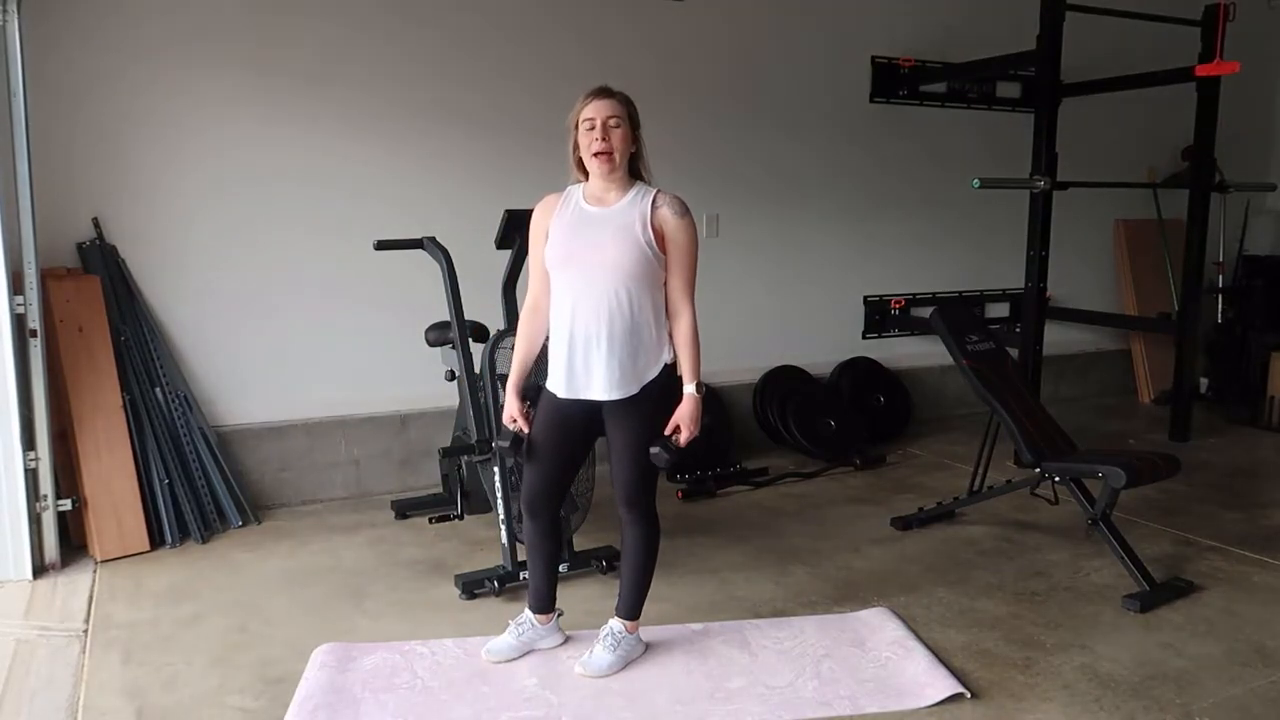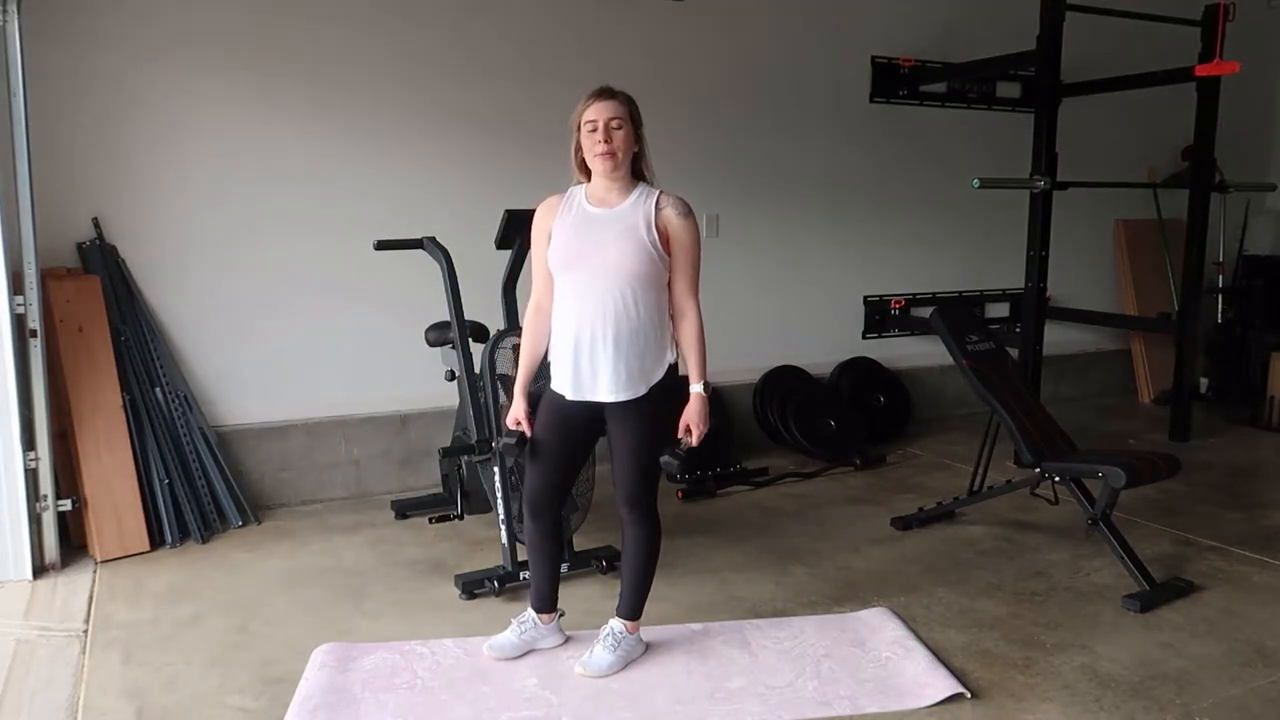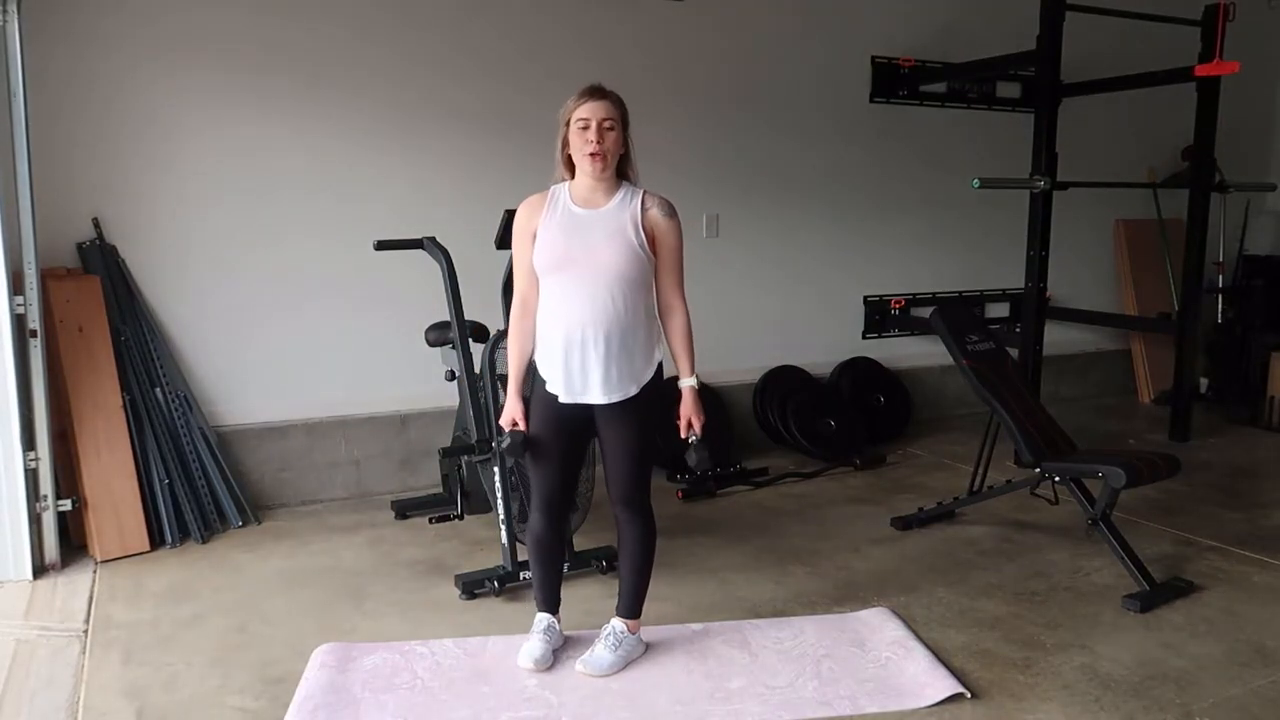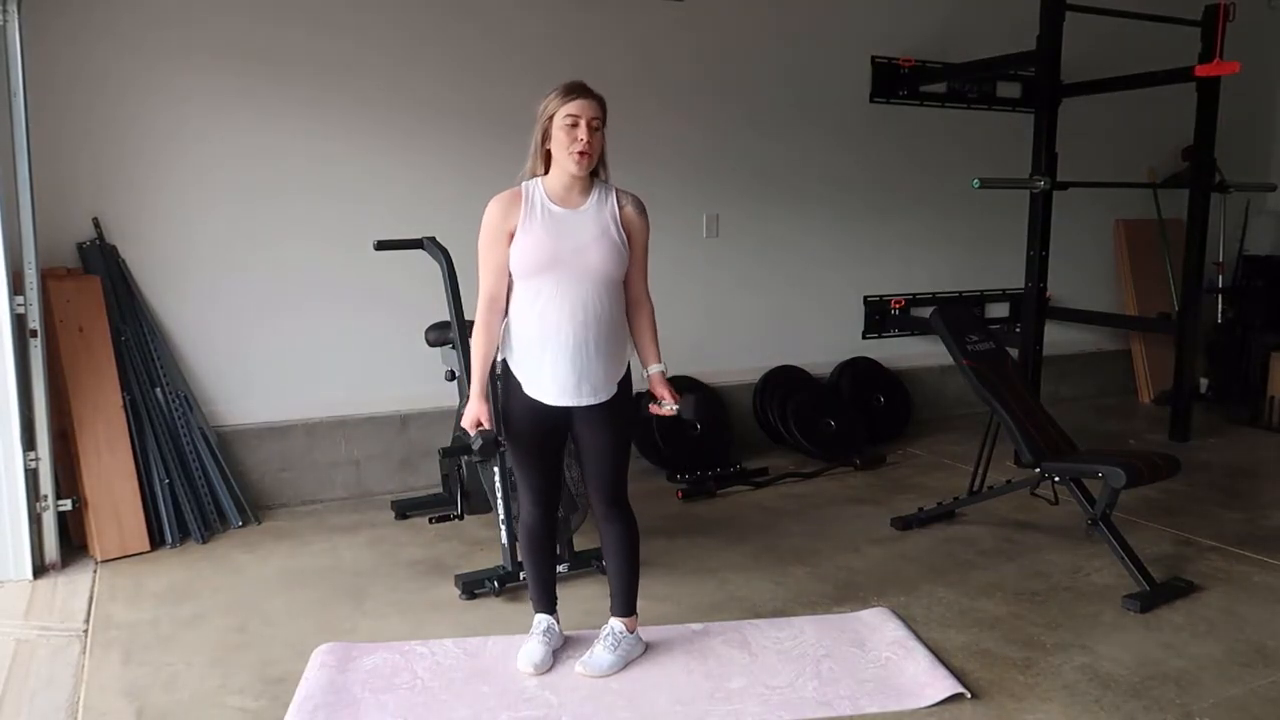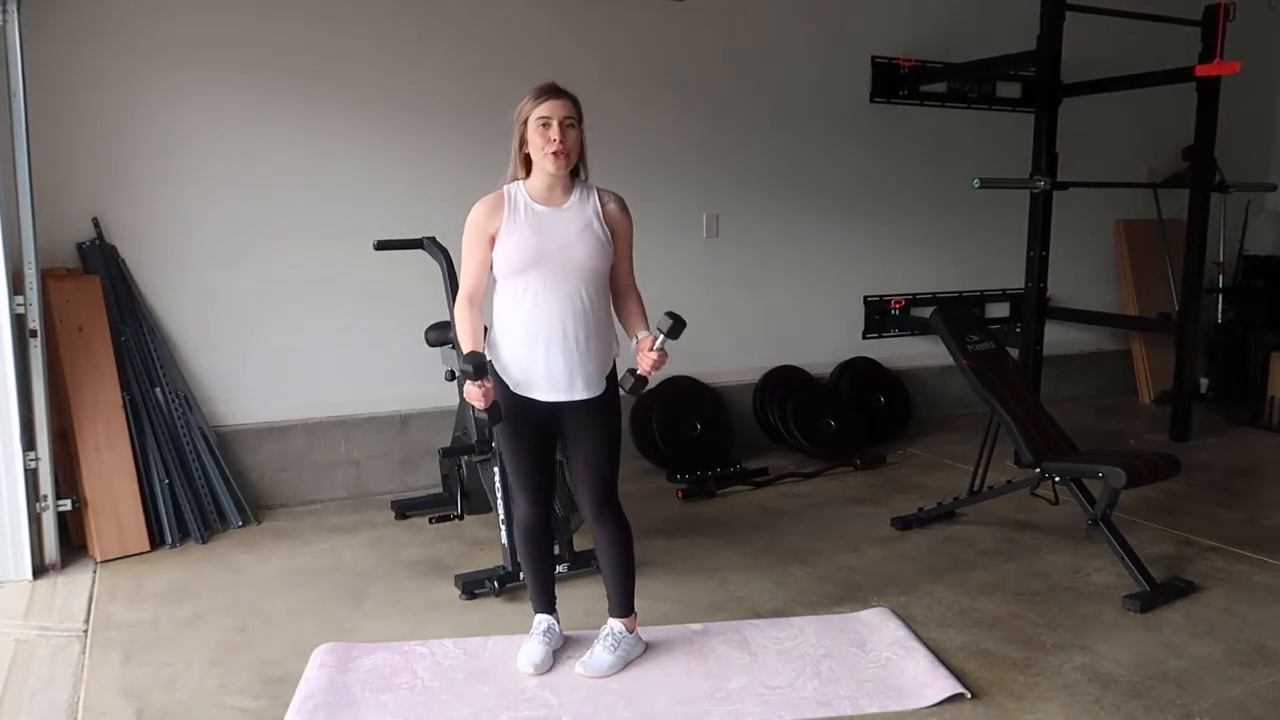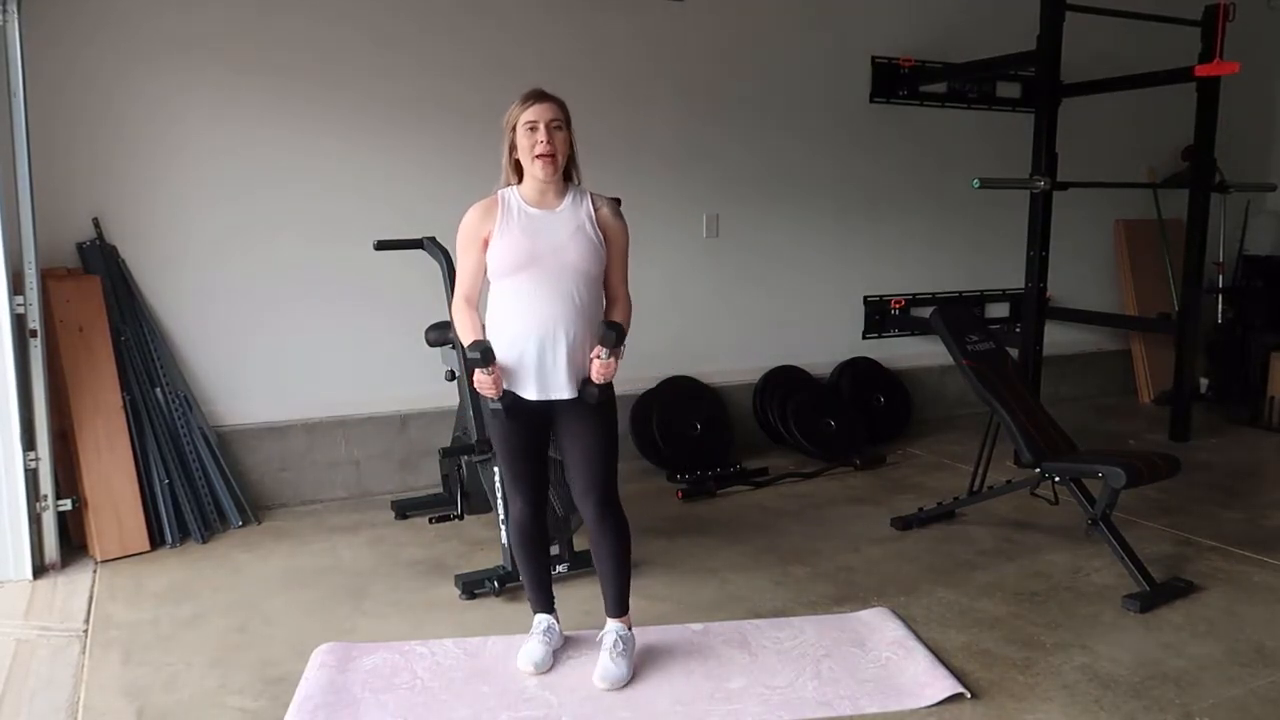
dt=0.4s
person 1, frame 1
left shoulder: (663, 212)
right shoulder: (551, 211)
left elbow: (681, 310)
right elbow: (536, 305)
left wrist: (691, 390)
right wrist: (513, 388)
left hip: (640, 387)
right hip: (566, 385)
left knee: (635, 505)
right knee: (536, 499)
left ankle: (625, 630)
right ankle: (541, 619)
person 1, frame 2
left shoulder: (667, 213)
right shoulder: (553, 213)
left elbow: (685, 308)
right elbow: (540, 306)
left wrist: (697, 390)
right wrist: (519, 391)
left hip: (642, 389)
right hip: (568, 385)
left knee: (636, 505)
right knee: (538, 499)
left ankle: (626, 629)
right ankle: (542, 619)
person 1, frame 3
left shoulder: (652, 214)
right shoulder: (536, 211)
left elbow: (672, 305)
right elbow: (524, 305)
left wrist: (689, 385)
right wrist: (513, 391)
left hip: (629, 388)
right hip: (556, 387)
left knee: (629, 504)
right knee: (546, 507)
left ankle: (626, 628)
right ankle: (546, 620)
person 1, frame 4
left shoulder: (625, 210)
right shoulder: (509, 208)
left elbow: (636, 299)
right elbow: (490, 302)
left wrist: (655, 371)
right wrist: (478, 390)
left hip: (604, 386)
right hip: (530, 386)
left knee: (610, 503)
right knee: (536, 505)
left ankle: (624, 628)
right ankle: (545, 621)
person 1, frame 5
left shoulder: (608, 209)
right shoulder: (493, 211)
left elbow: (623, 289)
right elbow: (468, 299)
left wrist: (642, 338)
left hip: (591, 385)
right hip: (518, 387)
left knee: (600, 503)
right knee: (530, 504)
left ankle: (624, 627)
right ankle: (545, 621)
person 1, frame 6
left shoulder: (602, 213)
right shoulder: (486, 216)
left elbow: (618, 298)
right elbow: (464, 301)
left wrist: (610, 348)
right wrist: (479, 358)
left hip: (583, 388)
right hip: (511, 389)
left knee: (599, 504)
right knee: (525, 506)
left ankle: (618, 627)
right ankle: (545, 620)
